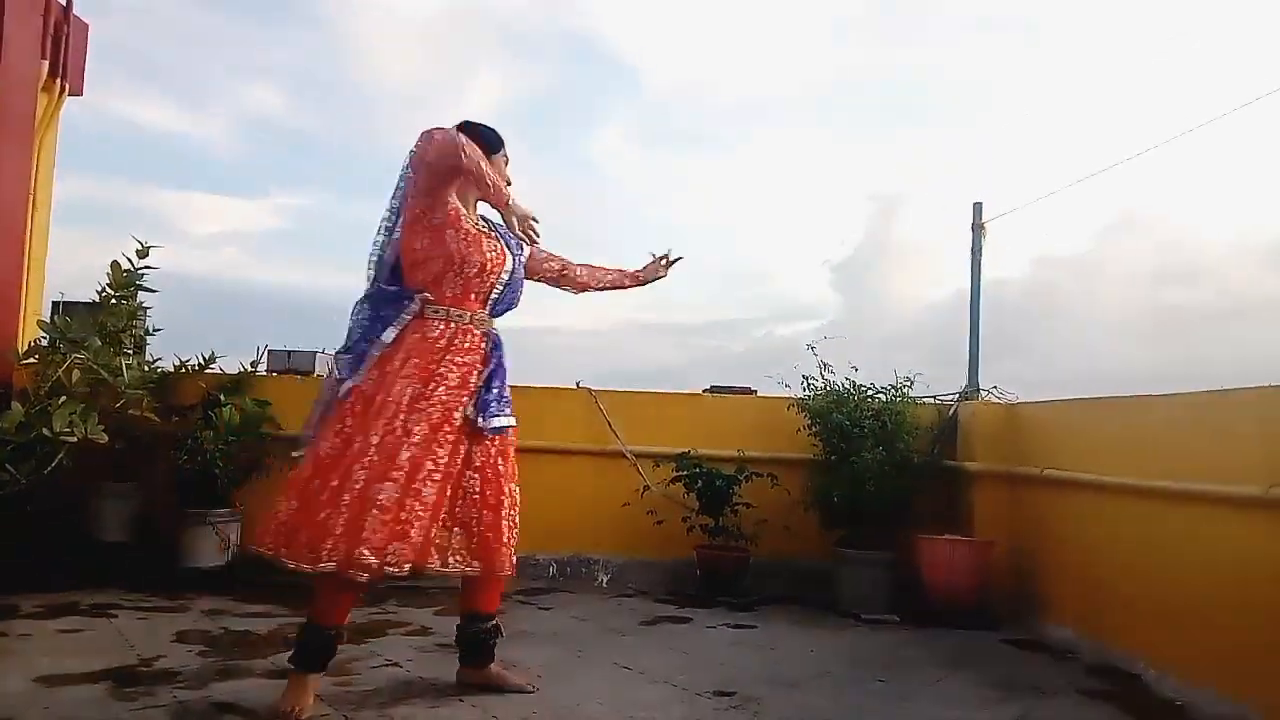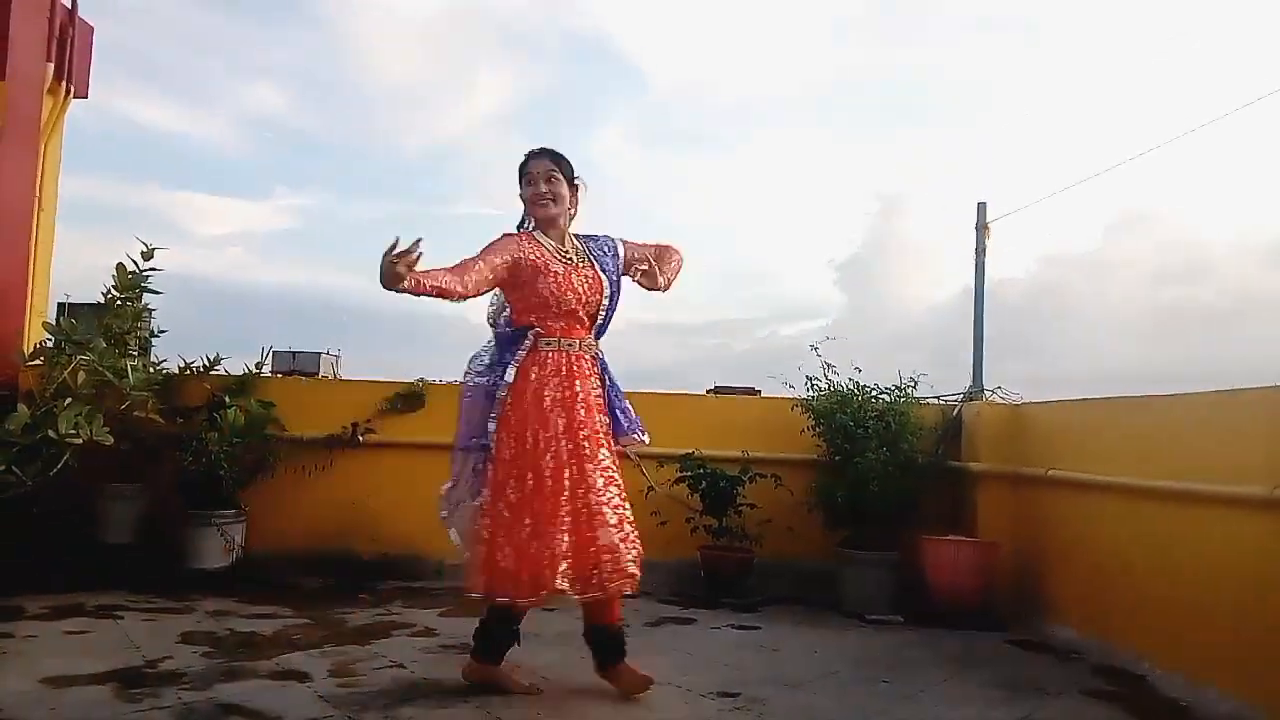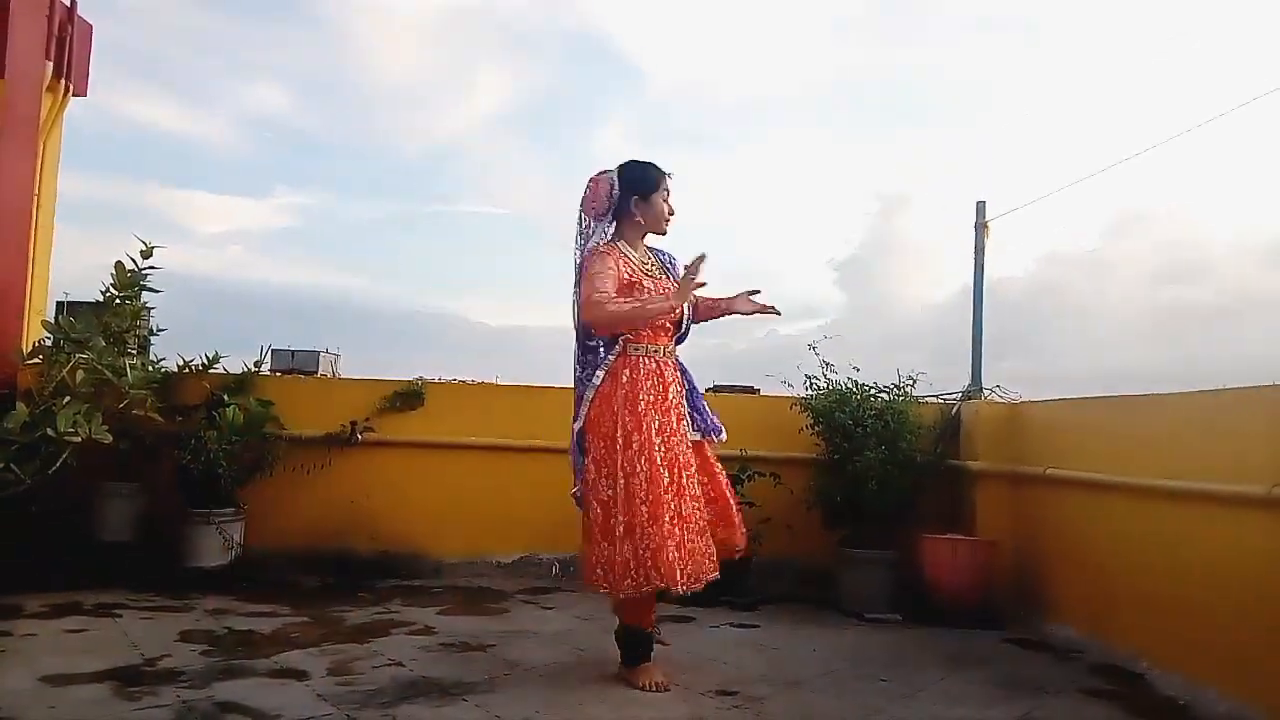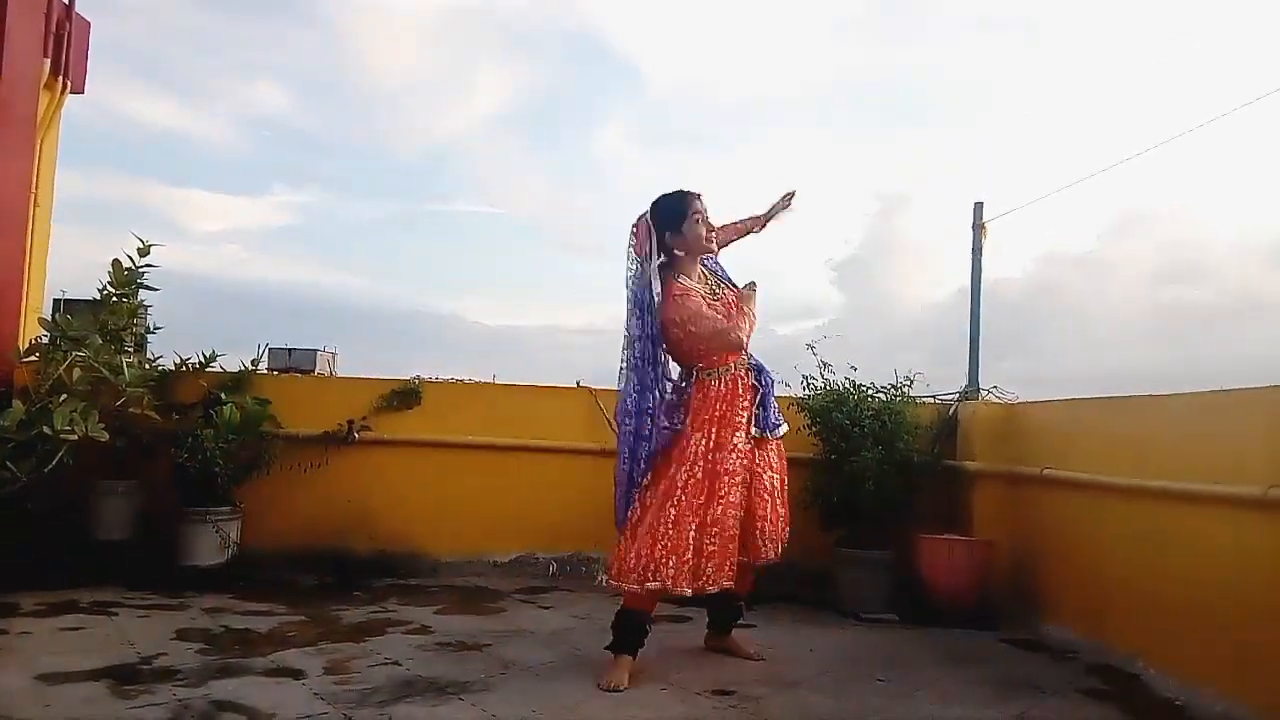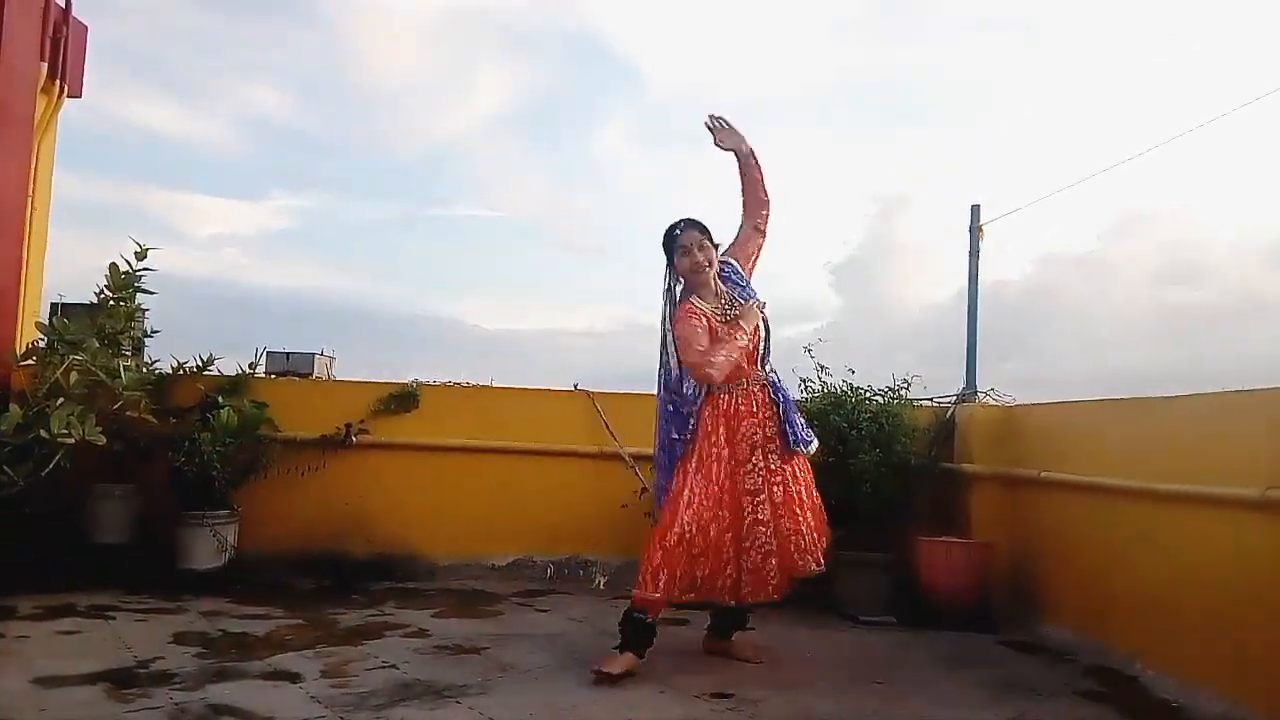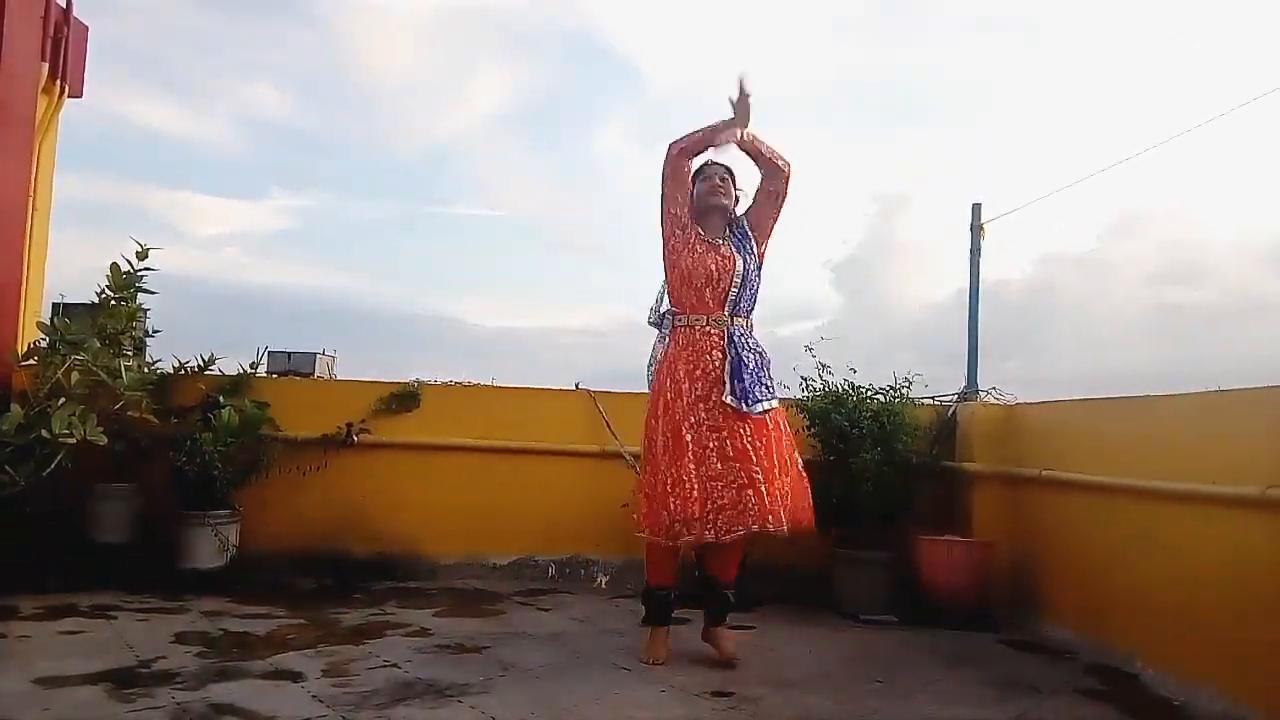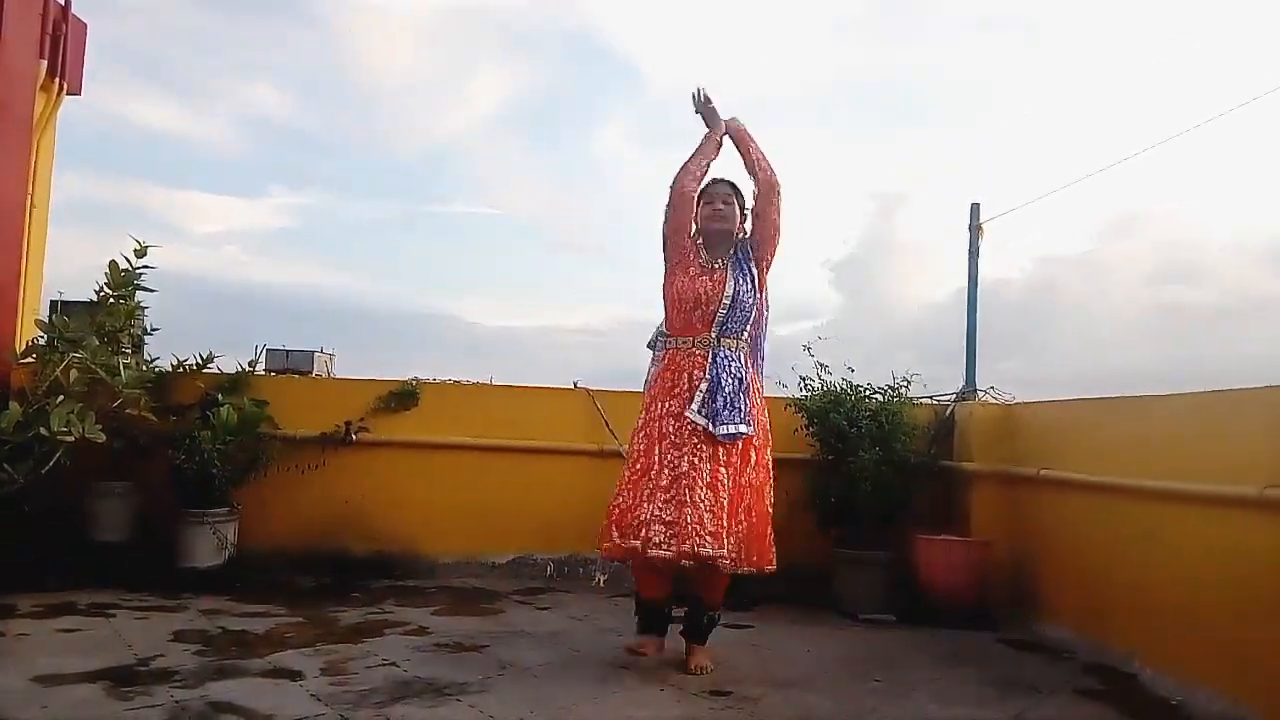
dt=0.4s
person 1, frame 1
left shoulder: (507, 240)
right shoulder: (431, 203)
left elbow: (573, 275)
right elbow: (447, 143)
left wrist: (641, 273)
right wrist: (505, 200)
left hip: (477, 377)
right hip: (418, 368)
left knee: (487, 522)
right knee: (371, 512)
left ankle: (477, 659)
right ankle: (307, 667)
person 1, frame 2
left shoulder: (603, 250)
right shoulder: (517, 250)
left elbow: (669, 253)
right elbow: (459, 280)
left wrist: (664, 272)
right wrist: (404, 278)
left hip: (589, 392)
right hip: (540, 394)
left knee: (571, 526)
right knee: (585, 526)
left ankle: (487, 656)
right ankle: (611, 656)
person 1, frame 3
left shoulder: (657, 259)
right shoulder: (607, 258)
left elbow: (688, 308)
right elbow: (594, 318)
left wrist: (737, 304)
right wrist: (674, 296)
left hip: (671, 396)
right hip: (629, 400)
left knee: (692, 514)
right knee: (644, 522)
left ankle: (634, 608)
right ankle: (635, 656)
person 1, frame 4
left shoulder: (701, 261)
right shoulder: (676, 299)
left elbow: (722, 233)
right elbow: (734, 344)
left wrist: (765, 219)
right wrist: (744, 304)
left hip: (746, 409)
right hip: (711, 412)
left knee: (747, 526)
right knee: (674, 526)
left ankle: (721, 629)
right ankle: (624, 649)
person 1, frame 5
left shoulder: (734, 273)
right shoulder: (686, 312)
left elbow: (760, 207)
right elbow: (710, 373)
left wrist: (742, 149)
right wrist: (743, 328)
left hip: (767, 418)
right hip: (721, 425)
left knee: (763, 532)
right knee: (688, 530)
left ankle: (724, 631)
right ankle: (631, 645)
person 1, frame 6
left shoulder: (749, 237)
right shoulder: (679, 232)
left elbow: (781, 174)
right elbow: (675, 156)
left wrist: (748, 136)
right wrist: (728, 129)
left hip: (740, 369)
right hip: (684, 366)
left knee: (740, 491)
right knee: (676, 491)
left ankle: (717, 618)
right ankle: (658, 619)
person 1, frame 7
left shoulder: (753, 259)
right shoulder: (680, 255)
left elbow: (771, 191)
right elbow: (681, 189)
left wrist: (733, 127)
right wrist: (713, 135)
left hip: (732, 397)
right hip: (674, 392)
left knee: (720, 522)
right knee: (652, 513)
left ankle: (697, 637)
right ankle: (651, 625)
